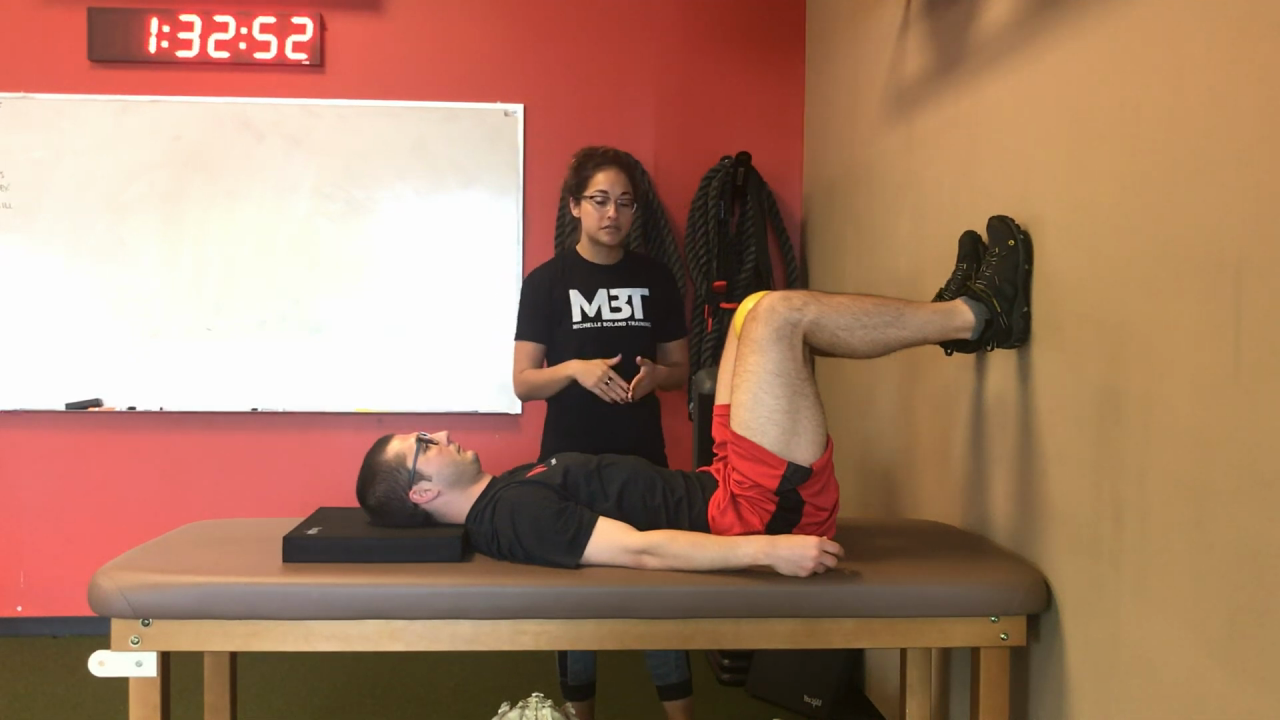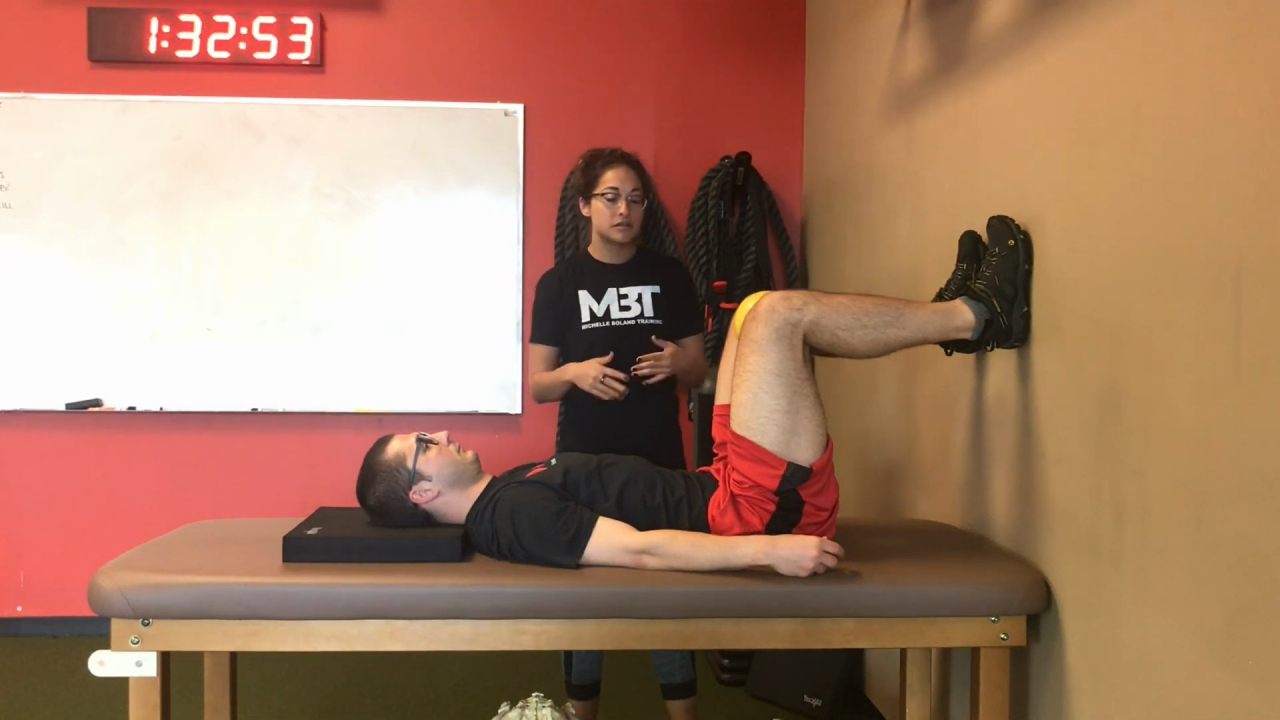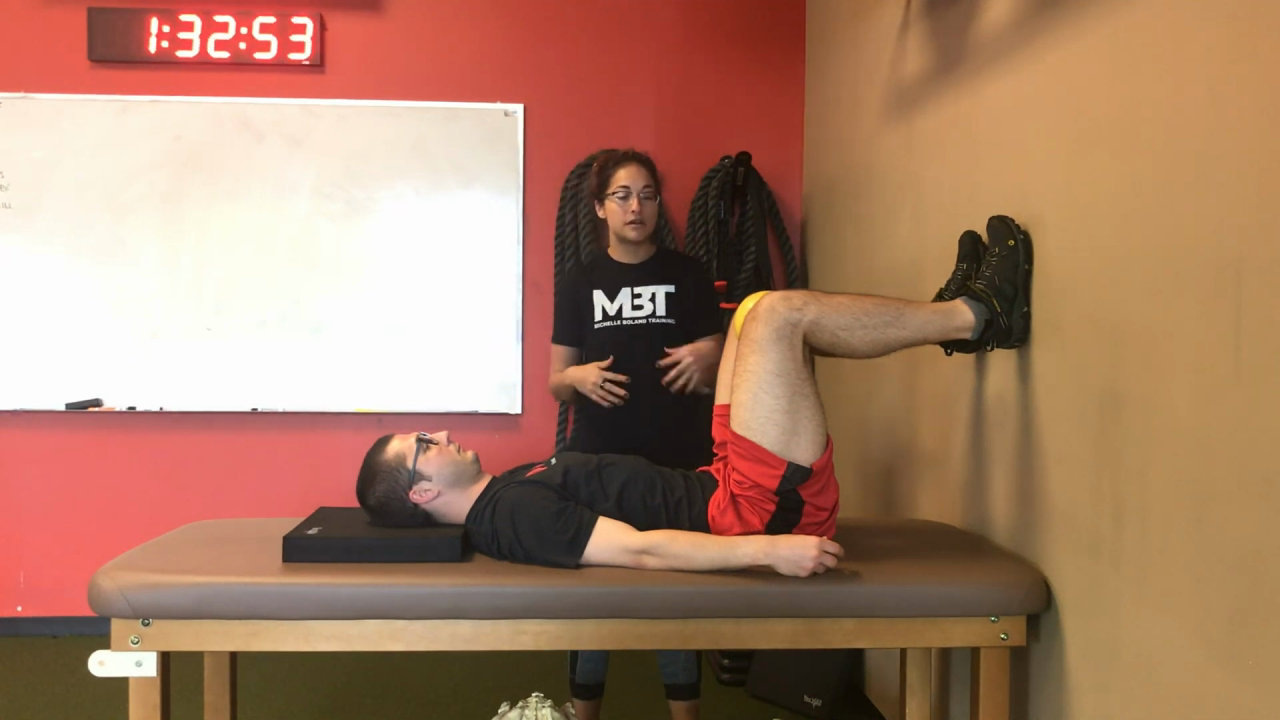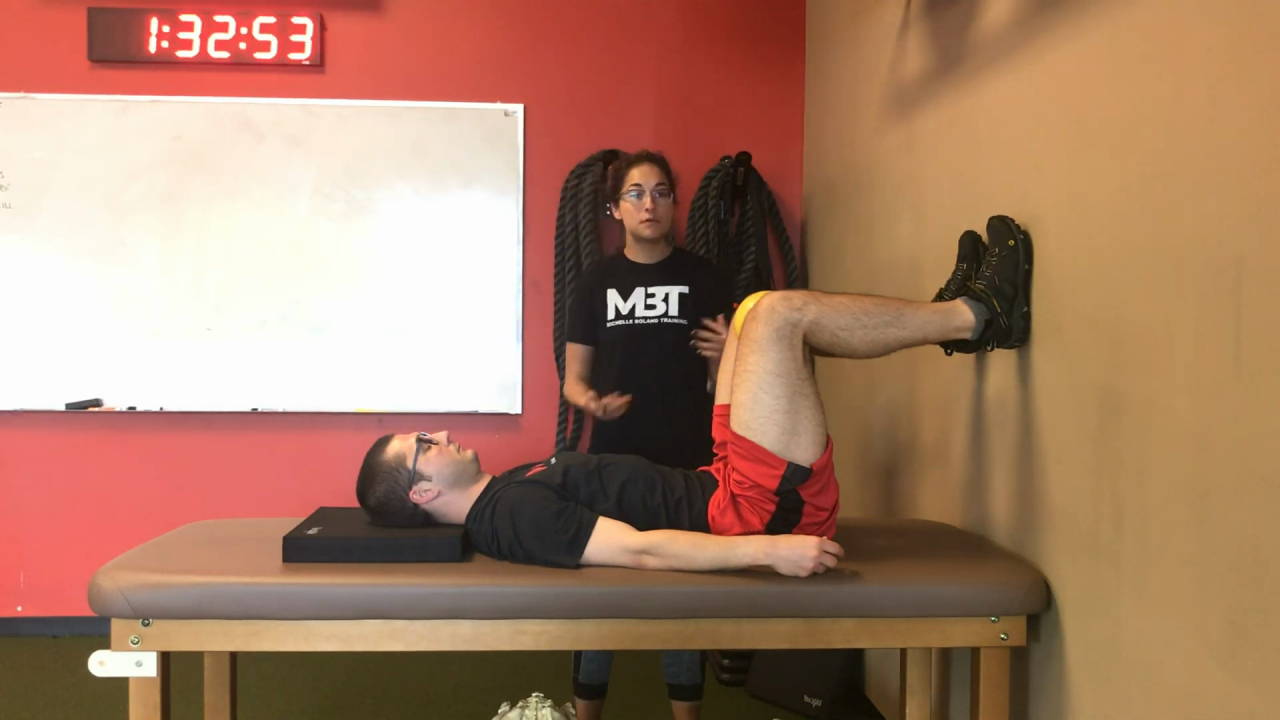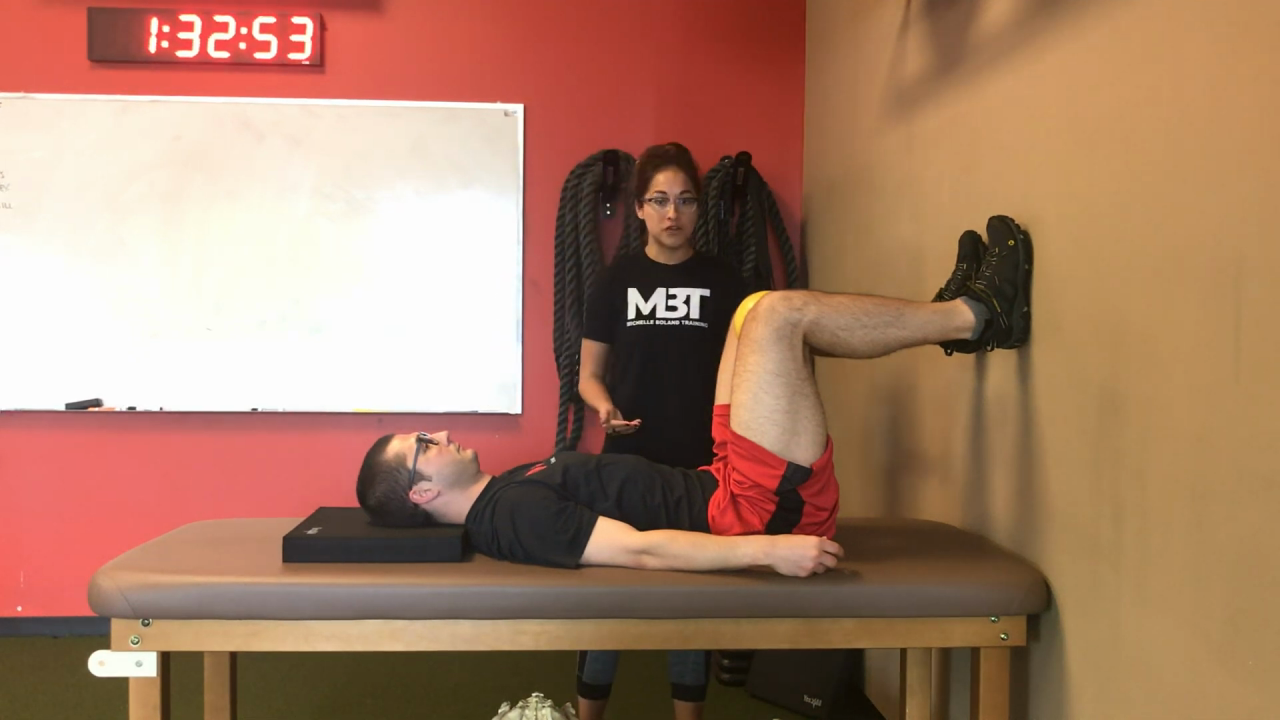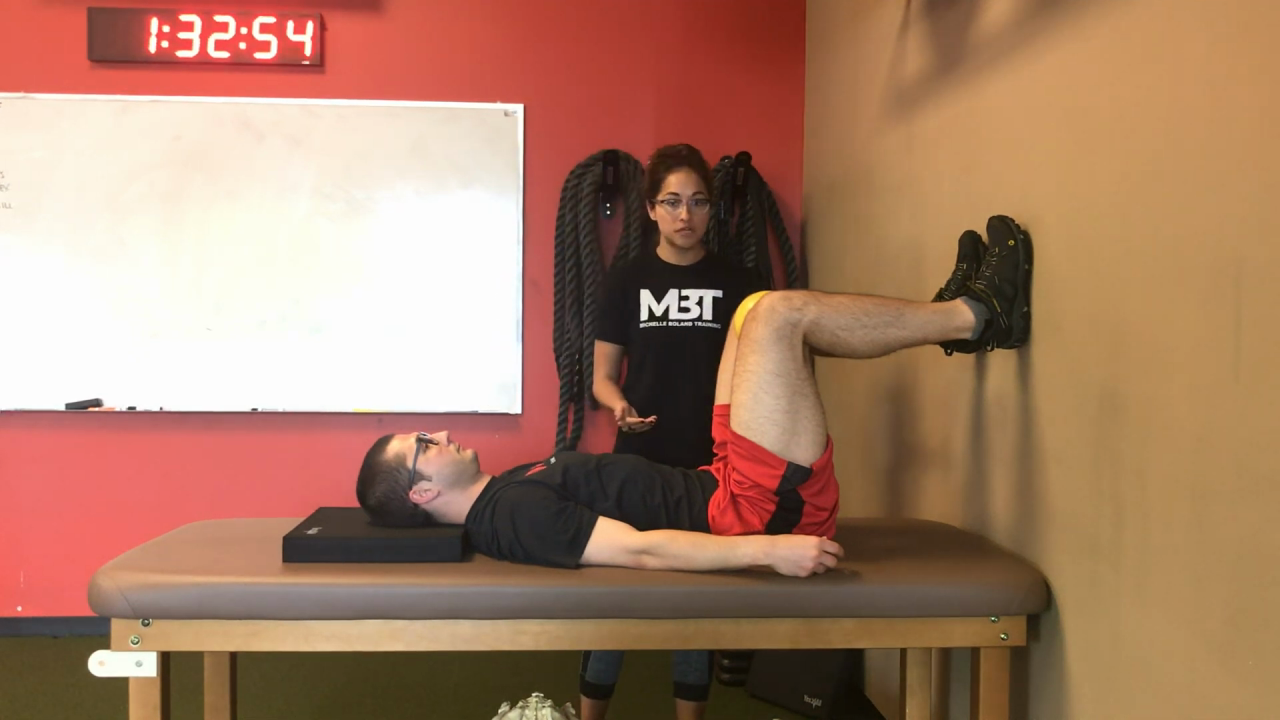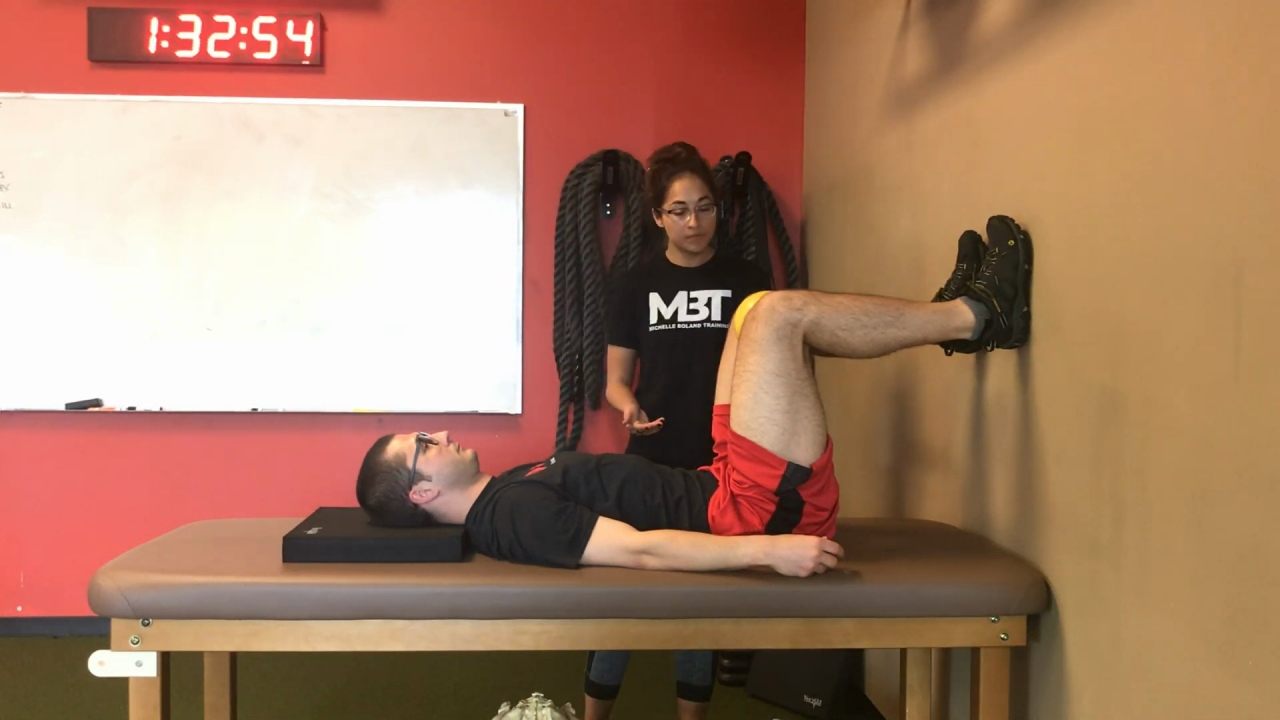
dt=0.3s
person 1, frame 1
left shoulder: (509, 488)
right shoulder: (512, 518)
right elbow: (641, 548)
right wrist: (769, 548)
left hip: (736, 481)
right hip: (753, 507)
left knee: (766, 309)
right knee: (779, 312)
left ankle: (961, 308)
right ankle: (975, 313)
person 1, frame 2
left shoulder: (509, 494)
right shoulder: (511, 514)
right elbow: (640, 550)
right wrist: (769, 549)
left hip: (718, 487)
right hip: (753, 509)
left knee: (760, 312)
right knee: (778, 314)
left ankle: (957, 315)
right ankle: (974, 314)
person 1, frame 3
left shoulder: (507, 490)
right shoulder: (512, 514)
right elbow: (640, 550)
right wrist: (770, 548)
left hip: (720, 489)
right hip: (752, 509)
left knee: (760, 311)
right knee: (779, 312)
left ankle: (958, 313)
right ankle: (976, 314)
person 1, frame 4
left shoulder: (506, 491)
right shoulder: (511, 517)
right elbow: (639, 551)
right wrist: (770, 549)
left hip: (722, 487)
right hip: (748, 510)
left knee: (766, 314)
right knee: (778, 309)
left ankle: (962, 315)
right ankle: (974, 314)
person 1, frame 5
left shoulder: (509, 489)
right shoulder: (513, 518)
right elbow: (639, 547)
right wrist: (768, 547)
left hip: (736, 485)
right hip: (751, 508)
left knee: (765, 310)
right knee: (778, 313)
left ankle: (959, 308)
right ankle: (974, 313)
person 1, frame 6
left shoulder: (510, 491)
right shoulder: (512, 514)
right elbow: (639, 549)
right wrist: (769, 549)
left hip: (719, 484)
right hip: (754, 509)
left knee: (760, 311)
right knee: (778, 315)
left ankle: (957, 316)
right ankle: (974, 315)
person 1, frame 7
left shoulder: (509, 491)
right shoulder: (513, 515)
right elbow: (639, 549)
right wrist: (770, 548)
left hip: (721, 489)
right hip: (752, 509)
left knee: (763, 312)
right knee: (778, 314)
left ankle: (958, 314)
right ankle: (974, 315)
person 2, frame 1
left shoulder: (656, 278)
right shoulder: (547, 281)
left elbow: (680, 368)
right elbow: (524, 383)
left wrist: (654, 376)
right wrist: (575, 369)
left hip: (643, 460)
right hip: (571, 461)
person 2, frame 2
left shoulder: (670, 274)
right shoulder: (558, 282)
left elbow: (699, 369)
right elbow: (537, 384)
left wrist: (676, 363)
right wrist: (575, 373)
left hip: (659, 459)
right hip: (585, 462)
person 2, frame 3
left shoulder: (689, 275)
right shoulder: (580, 284)
left elbow: (716, 371)
right elbow: (555, 382)
left wrist: (706, 362)
right wrist: (578, 379)
left hip: (677, 460)
right hip: (601, 462)
person 2, frame 4
left shoulder: (703, 277)
right shoulder: (596, 282)
left elbow: (722, 379)
right elbow: (573, 378)
left wrist: (728, 356)
right wrist: (588, 401)
left hip: (686, 461)
right hip: (613, 462)
person 2, frame 5
left shoulder: (724, 282)
right shoulder: (617, 279)
right elbow: (590, 374)
right wrist: (605, 407)
left hip: (700, 462)
right hip: (629, 461)
person 2, frame 6
left shoulder: (736, 283)
right shoulder: (626, 279)
right elbow: (603, 375)
right wrist: (619, 405)
left hip: (709, 462)
right hip: (639, 461)
person 2, frame 7
left shoulder: (747, 280)
right shoulder: (637, 285)
right elbow: (618, 380)
right wrist: (630, 408)
left hip: (720, 463)
right hip: (651, 462)
